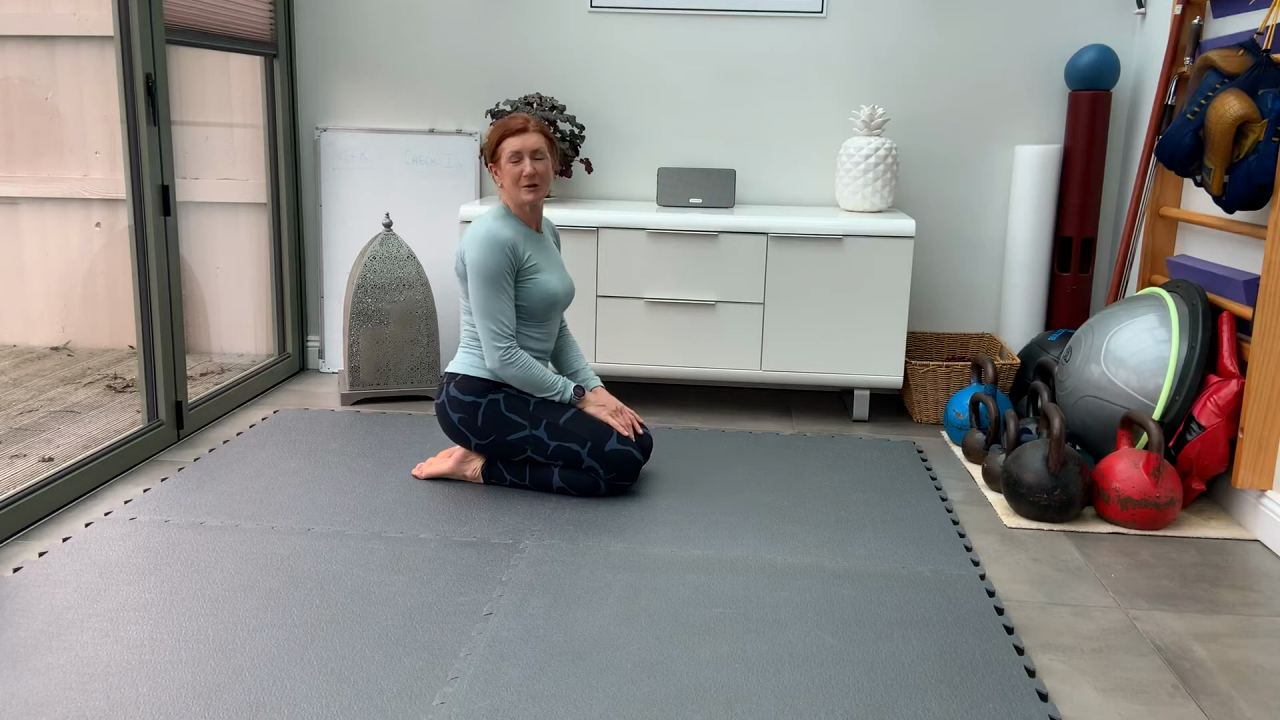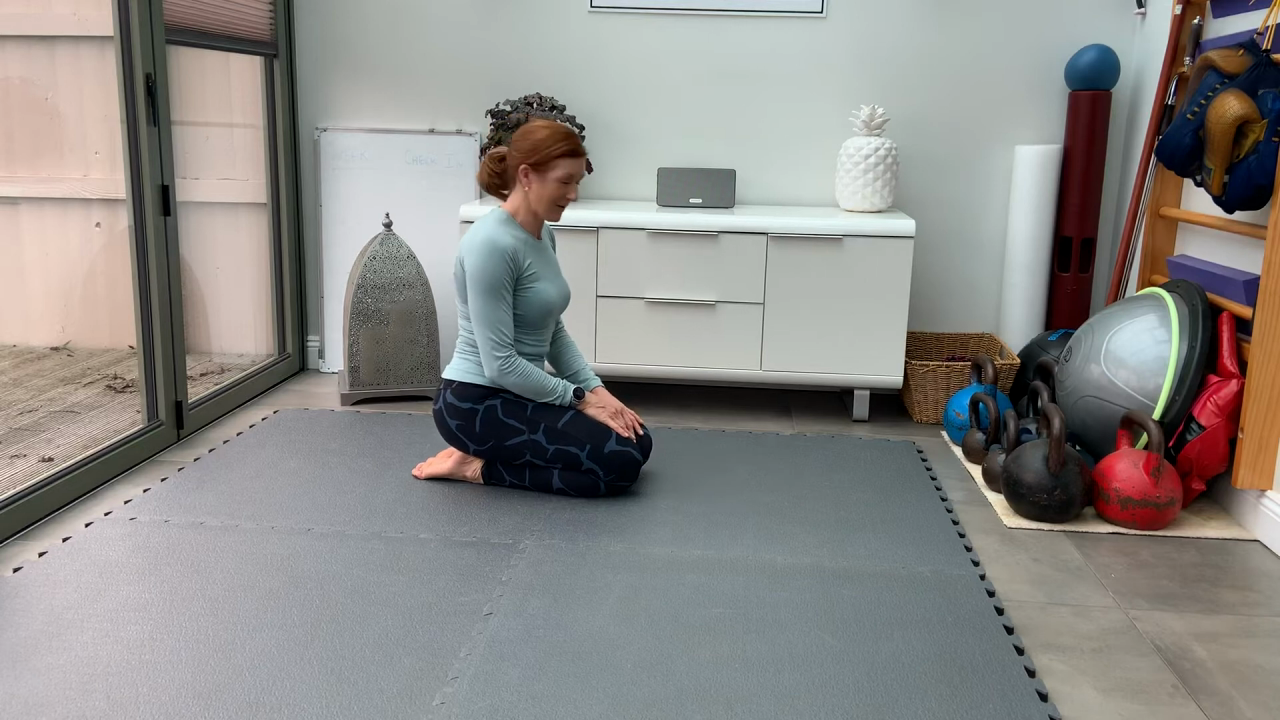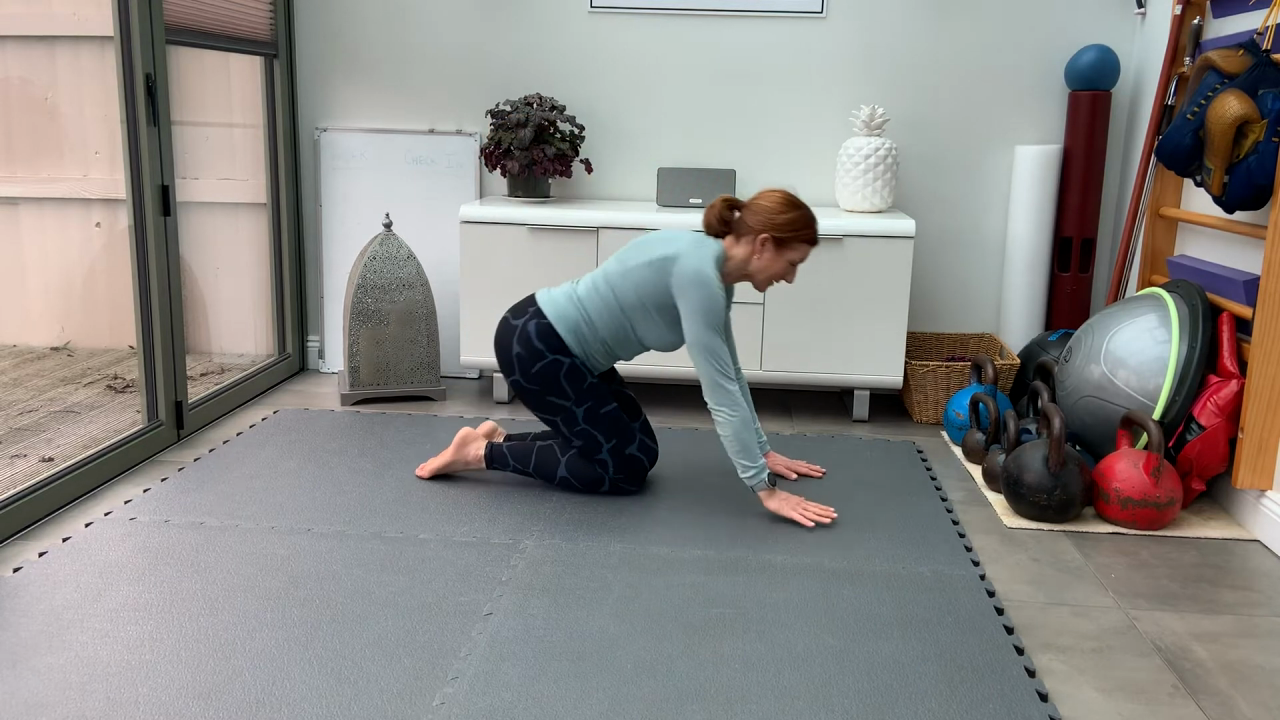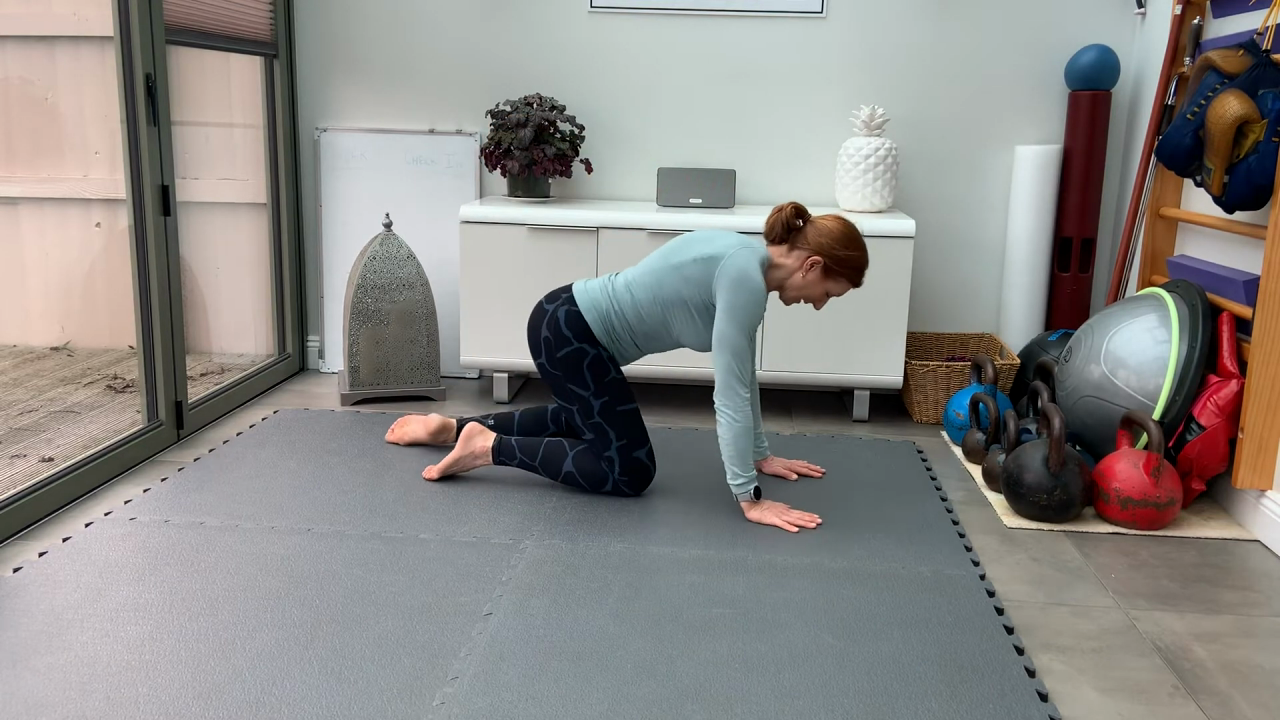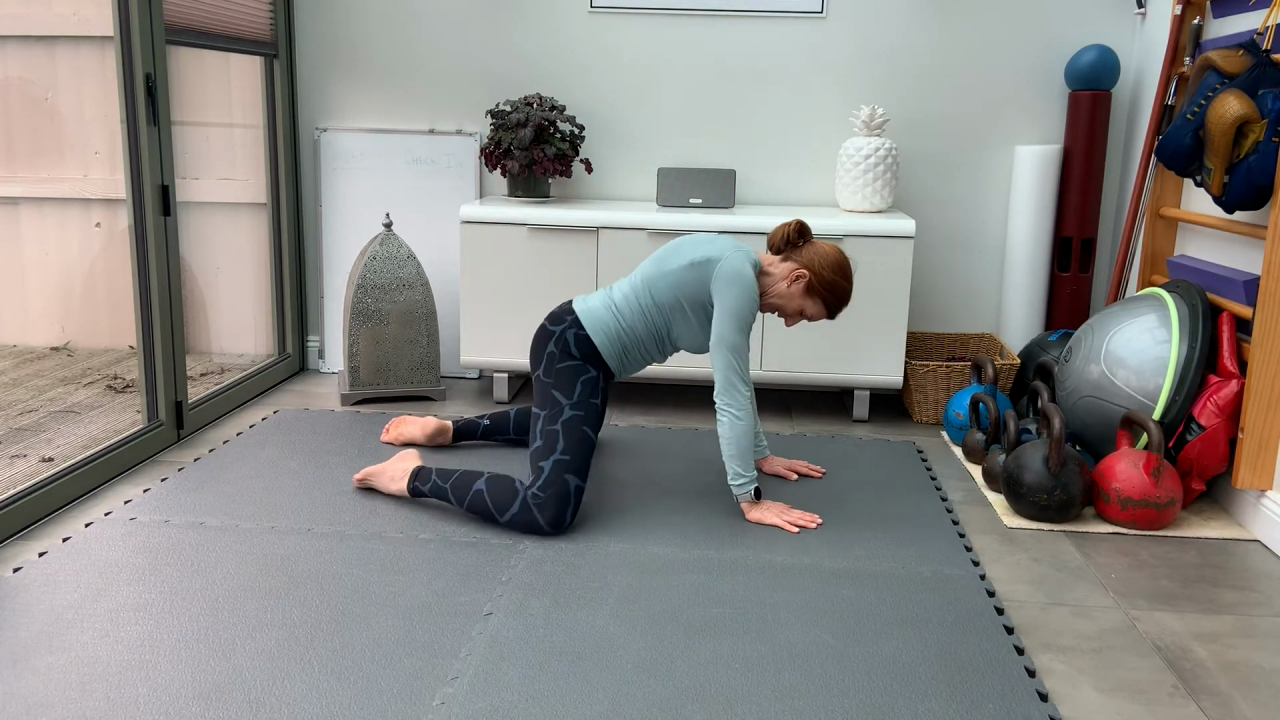
dt=1s
person 1, frame 1
left shoulder: (545, 231)
right shoulder: (491, 238)
left elbow: (556, 330)
right elbow: (501, 355)
left wrist: (595, 389)
right wrist: (579, 396)
left hip: (516, 392)
right hip: (480, 399)
left knee: (638, 442)
right knee: (619, 462)
left ankle: (487, 451)
right ankle: (478, 465)
person 1, frame 2
left shoulder: (541, 235)
right shoulder: (493, 244)
left elbow: (553, 334)
right elbow: (499, 364)
left wrist: (595, 389)
right wrist: (578, 398)
left hip: (517, 395)
right hip: (478, 404)
left knee: (636, 442)
right knee: (619, 463)
left ankle: (485, 452)
right ankle: (479, 467)
person 1, frame 3
left shoulder: (715, 270)
right shoulder: (698, 272)
left elbow: (729, 374)
right elbow: (720, 392)
left wrist: (763, 451)
right wrist: (765, 487)
left hip: (562, 344)
right hip: (537, 343)
left knee: (639, 451)
right knee: (625, 469)
left ankle: (502, 438)
right ankle: (484, 452)
person 1, frame 4
left shoulder: (747, 261)
right shoulder: (745, 276)
left elbow: (741, 376)
right elbow: (730, 394)
left wrist: (760, 455)
right wrist: (749, 498)
left hip: (572, 324)
right hip: (568, 333)
left knee: (584, 419)
right knee: (630, 470)
left ankle: (454, 427)
right ankle: (488, 448)
person 1, frame 5
left shoulder: (736, 269)
right shoulder: (738, 277)
left elbow: (736, 381)
right elbow: (730, 394)
left wrist: (761, 454)
right wrist: (749, 499)
left hip: (579, 342)
right hip: (572, 350)
left knee: (571, 428)
right knee: (548, 510)
left ankle: (447, 430)
right ankle: (414, 475)
